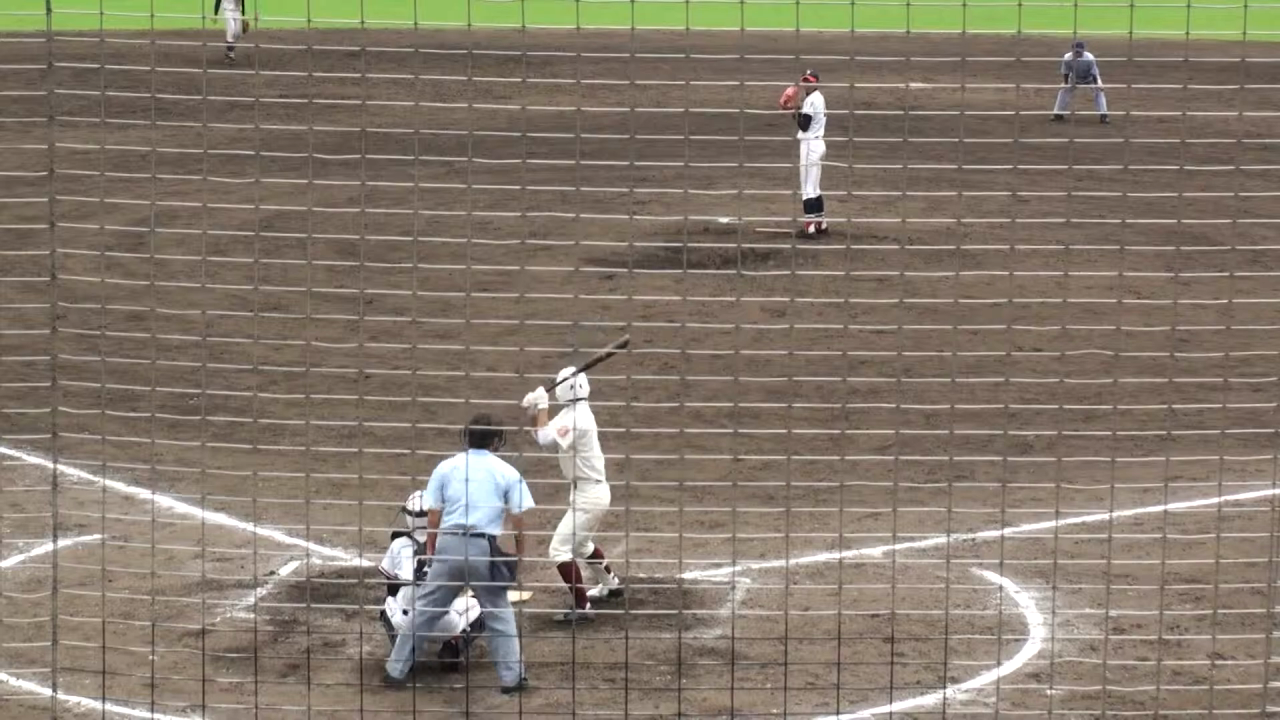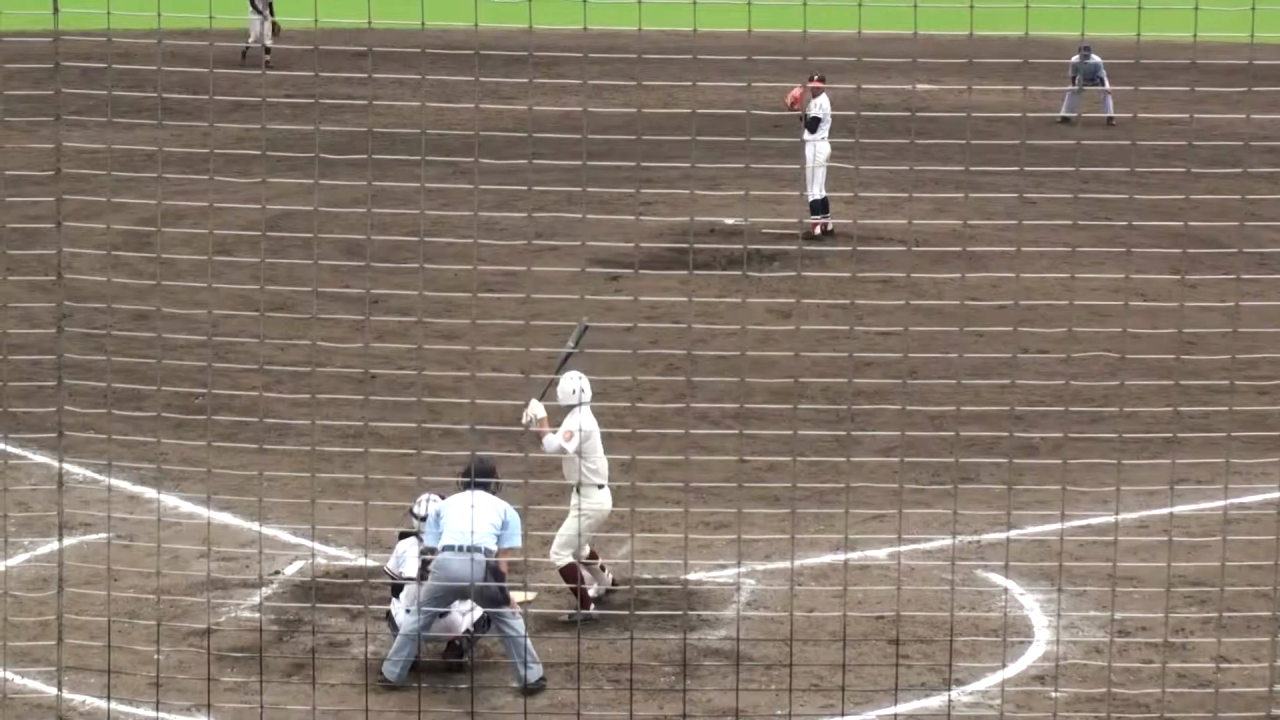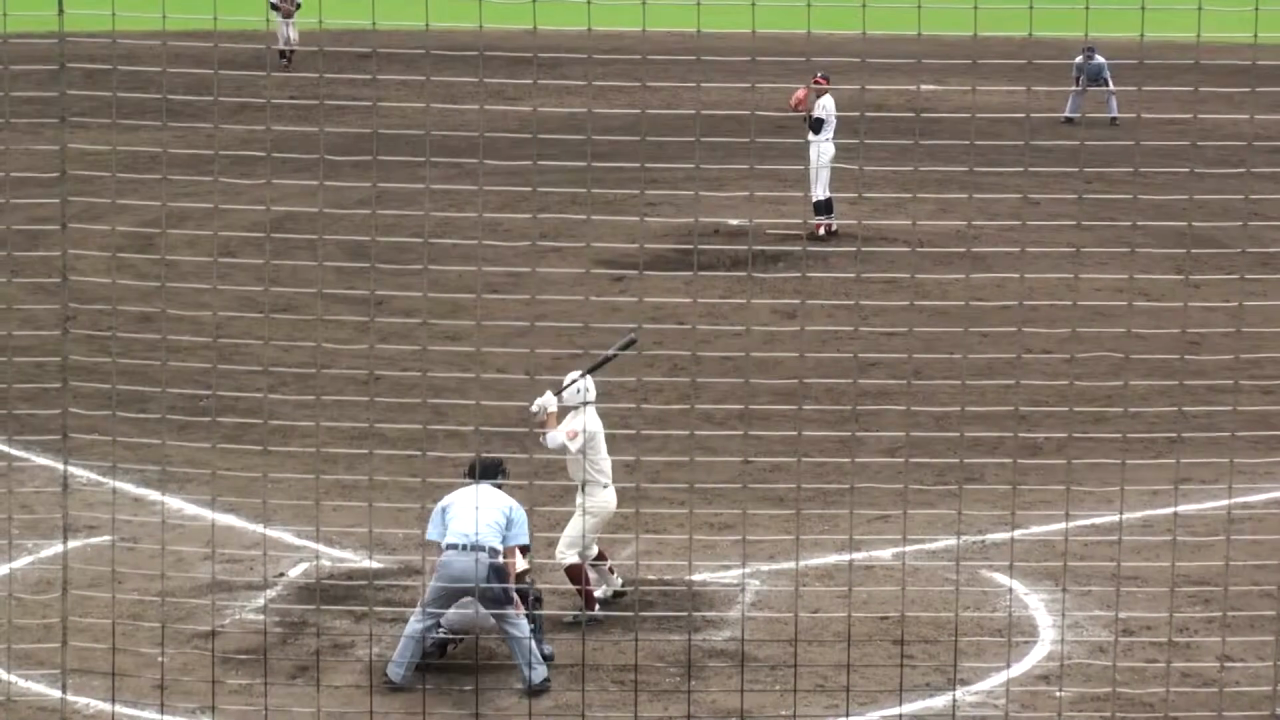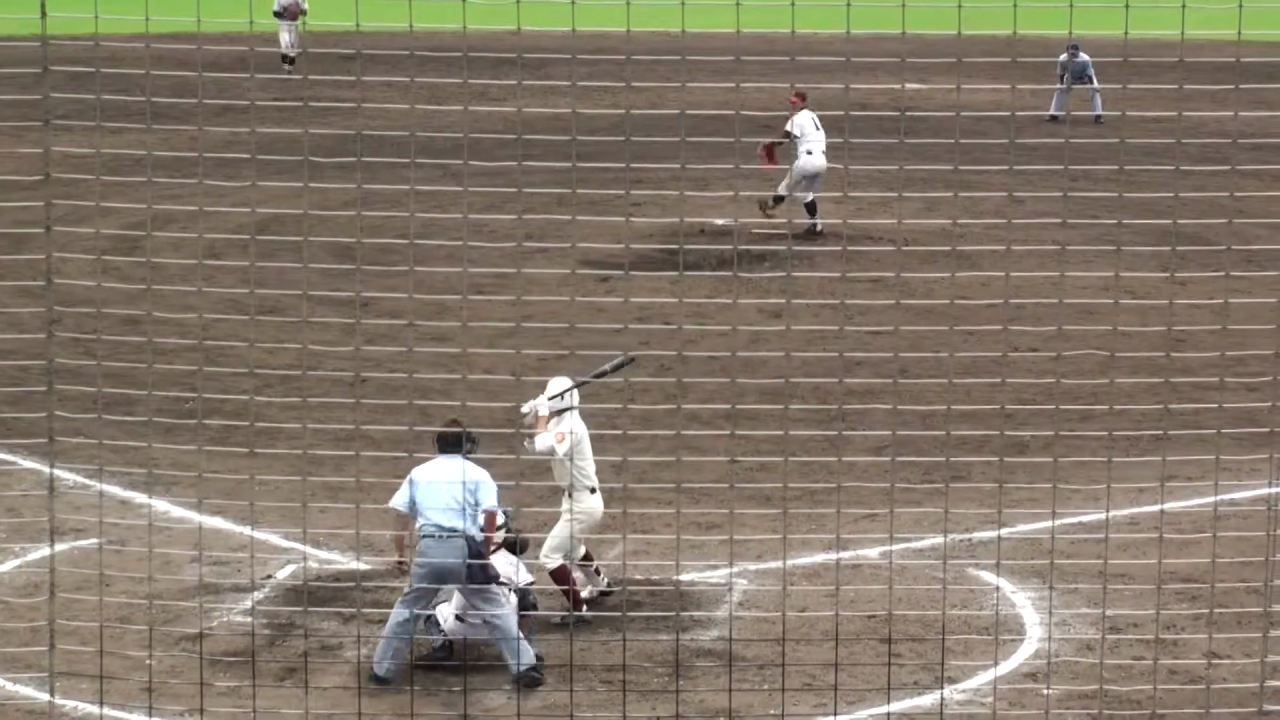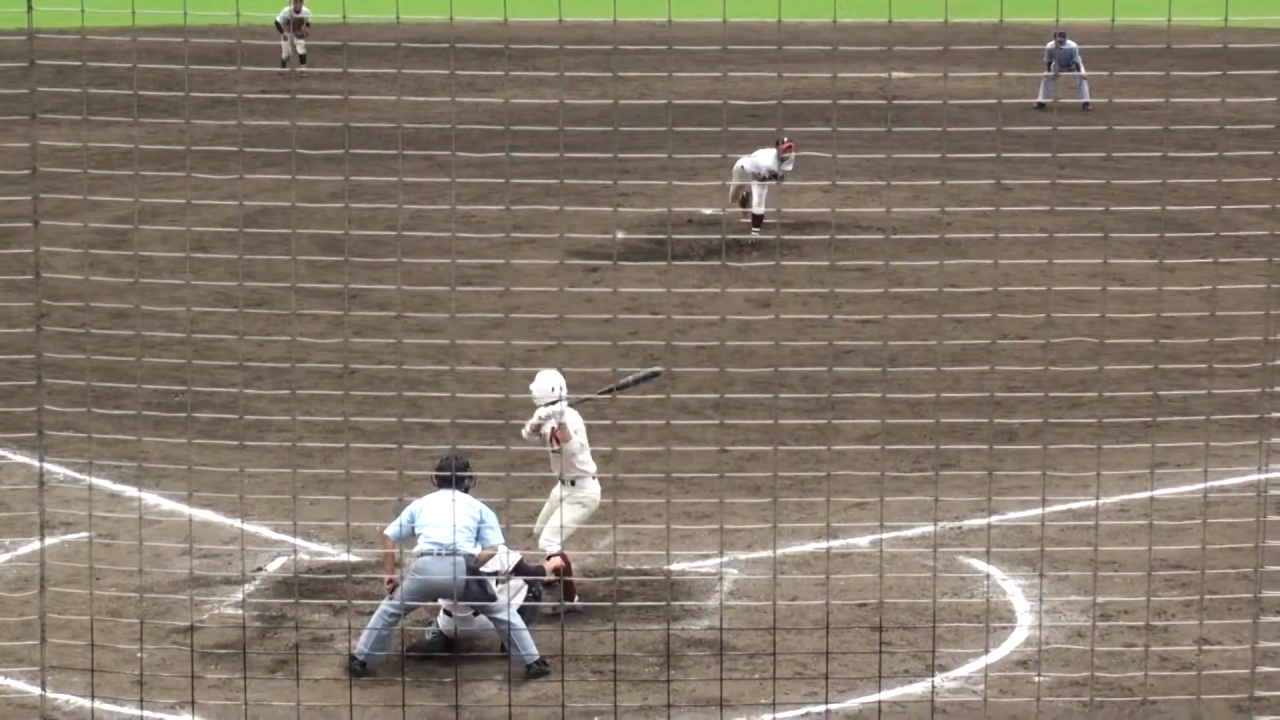
dt=0.7s
person 1, frame 1
left shoulder: (576, 416)
right shoulder: (574, 412)
left elbow: (545, 439)
right elbow: (542, 433)
left wrist: (542, 406)
right wrist: (535, 409)
left hip: (588, 494)
right hip: (591, 490)
left knee: (560, 549)
right knee: (581, 543)
left ankle: (582, 607)
right ankle: (611, 584)
person 1, frame 2
left shoulder: (579, 420)
right shoulder: (579, 417)
left elbow: (553, 447)
right elbow: (555, 445)
left wrist: (541, 417)
right wrist: (536, 424)
left hip: (590, 499)
right hip: (592, 495)
left knee: (561, 553)
right knee: (577, 547)
left ankle: (585, 608)
right ankle: (605, 582)
person 1, frame 3
left shoulder: (585, 421)
right shoulder: (579, 416)
left elbow: (554, 443)
right elbow: (553, 438)
left wrist: (551, 411)
right wrist: (544, 415)
left hip: (595, 498)
right hip: (595, 494)
left knee: (566, 552)
right knee: (585, 546)
left ankle: (590, 609)
right ankle: (614, 586)
person 1, frame 4
left shoulder: (571, 425)
right shoulder: (560, 421)
left elbow: (543, 446)
right elbow: (534, 444)
left wrist: (542, 414)
right wrist: (533, 420)
left hip: (582, 503)
right hip: (576, 499)
left knee: (550, 556)
right knee: (571, 547)
left ankle: (578, 610)
right ankle: (601, 585)
person 1, frame 5
left shoulder: (570, 417)
right shoulder: (547, 414)
left elbow: (573, 450)
right elbow: (529, 435)
left wrist: (561, 422)
right wrist: (539, 419)
left hip: (582, 491)
right hip: (565, 486)
left knee: (549, 542)
right knee: (541, 531)
left ankle: (571, 600)
right ankle: (559, 571)
person 2, frame 1
left shoulder: (446, 467)
right shoulder: (507, 471)
left elbow: (433, 514)
right elbow: (517, 517)
left wrist: (431, 546)
right wrist: (519, 551)
left hip: (448, 545)
right hip: (483, 547)
left knee: (425, 608)
right knee: (499, 613)
left ankle: (396, 670)
right ankle: (512, 677)
person 2, frame 2
left shoulder: (443, 504)
right shoulder: (504, 508)
right elbow: (502, 557)
right wrist: (502, 590)
left hip: (446, 563)
right hip: (481, 564)
left knee: (418, 618)
right knee: (509, 619)
left ankle: (392, 674)
right ankle: (532, 678)
person 2, frame 3
left shoulder: (450, 498)
right shoulder: (510, 503)
left elbow: (436, 545)
right elbow: (510, 553)
left wrist: (436, 581)
right wrist: (509, 590)
left hip: (450, 562)
right hip: (486, 564)
left knee: (423, 618)
right knee: (513, 619)
left ankle: (396, 676)
right ankle: (537, 679)
person 2, frame 4
left shoulder: (419, 472)
right shoulder: (477, 473)
left elbow: (402, 514)
right elbow: (491, 513)
left wrist: (400, 553)
right wrist: (485, 547)
left hip: (428, 549)
right hip: (463, 550)
left knee: (406, 609)
right knee: (494, 610)
left ankle: (381, 670)
right ankle: (524, 667)
person 2, frame 5
left shoulder: (419, 504)
right shoulder: (478, 507)
left elbow: (388, 536)
right elbow: (493, 549)
left wrist: (390, 574)
left hip: (425, 568)
right hip: (462, 569)
left knee: (392, 608)
right knee: (500, 610)
left ankle: (360, 660)
right ankle: (533, 662)
